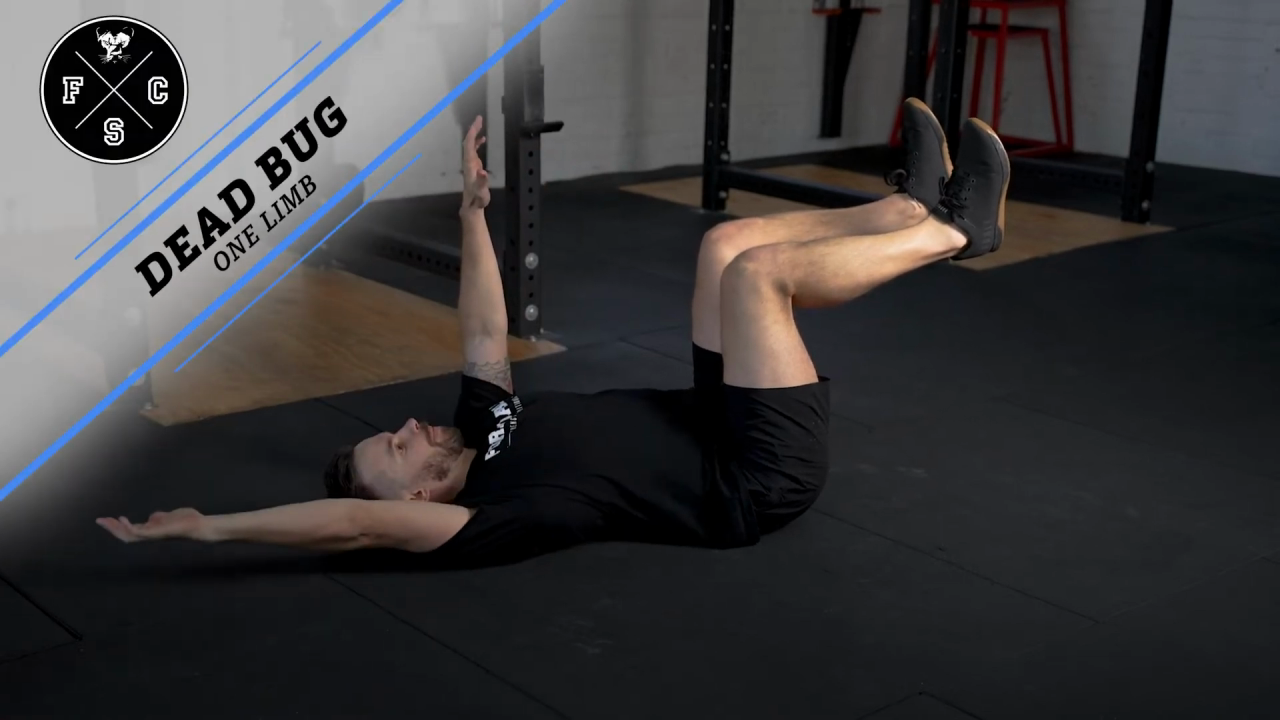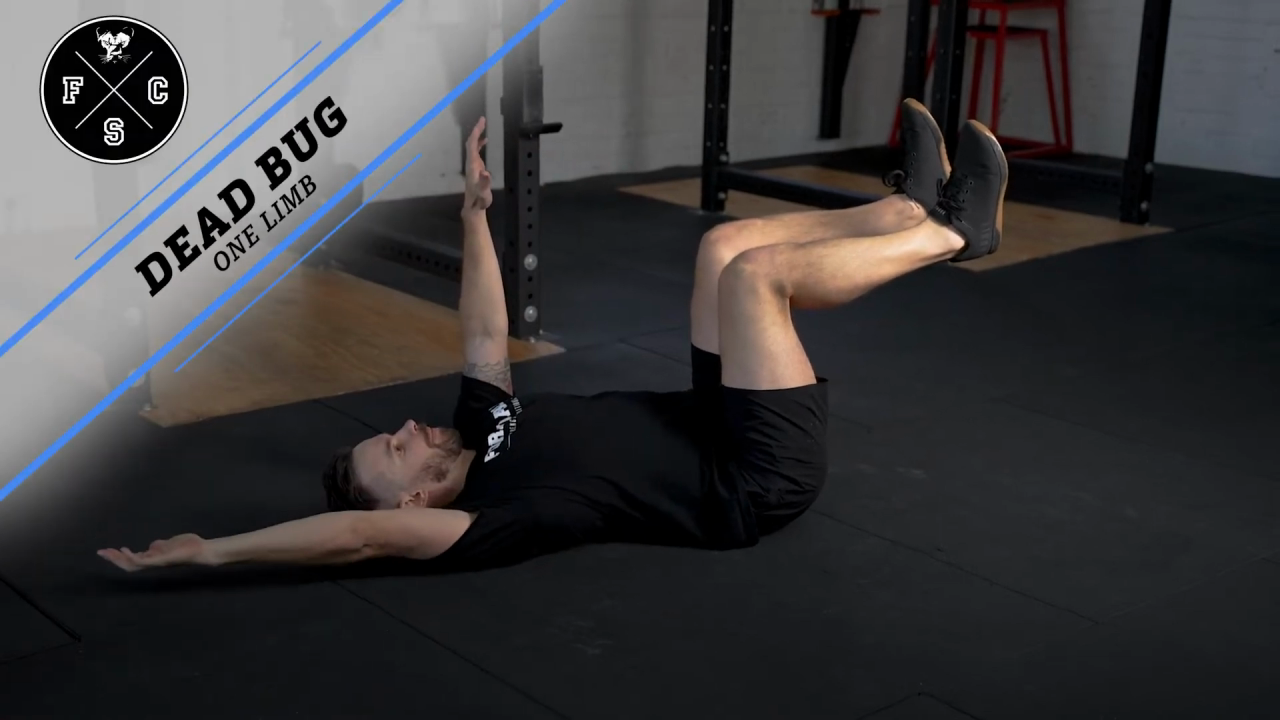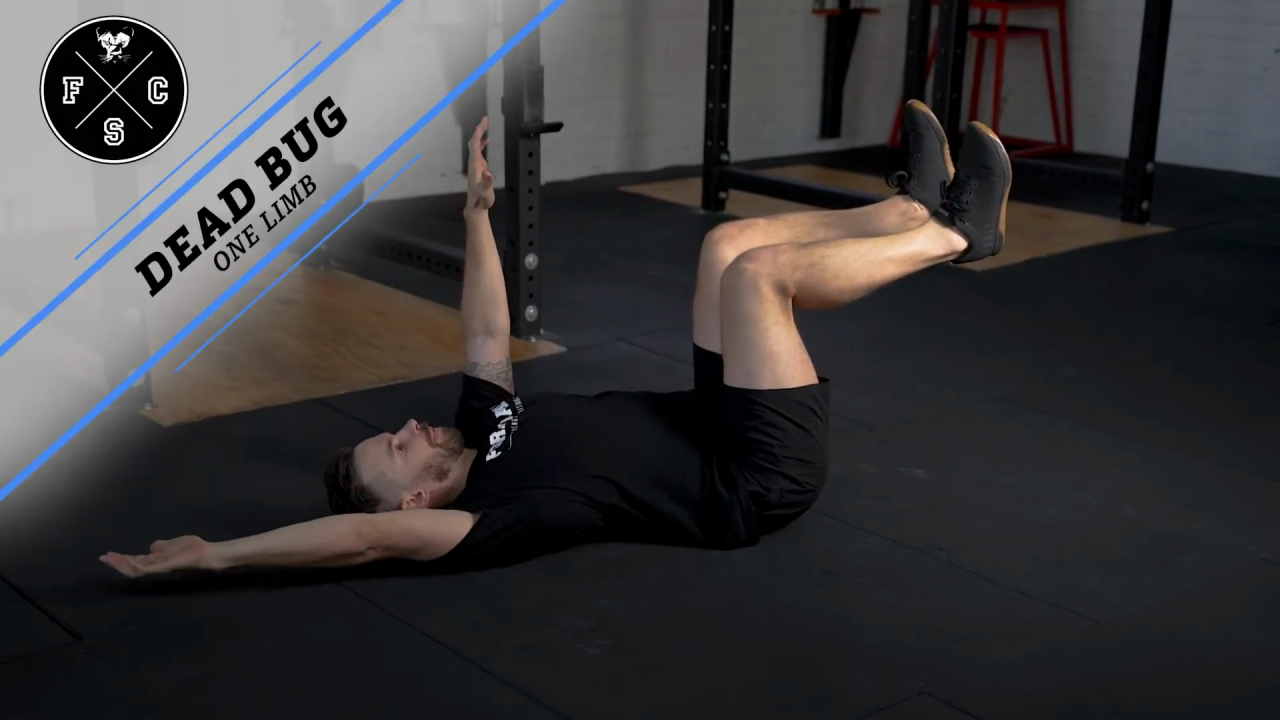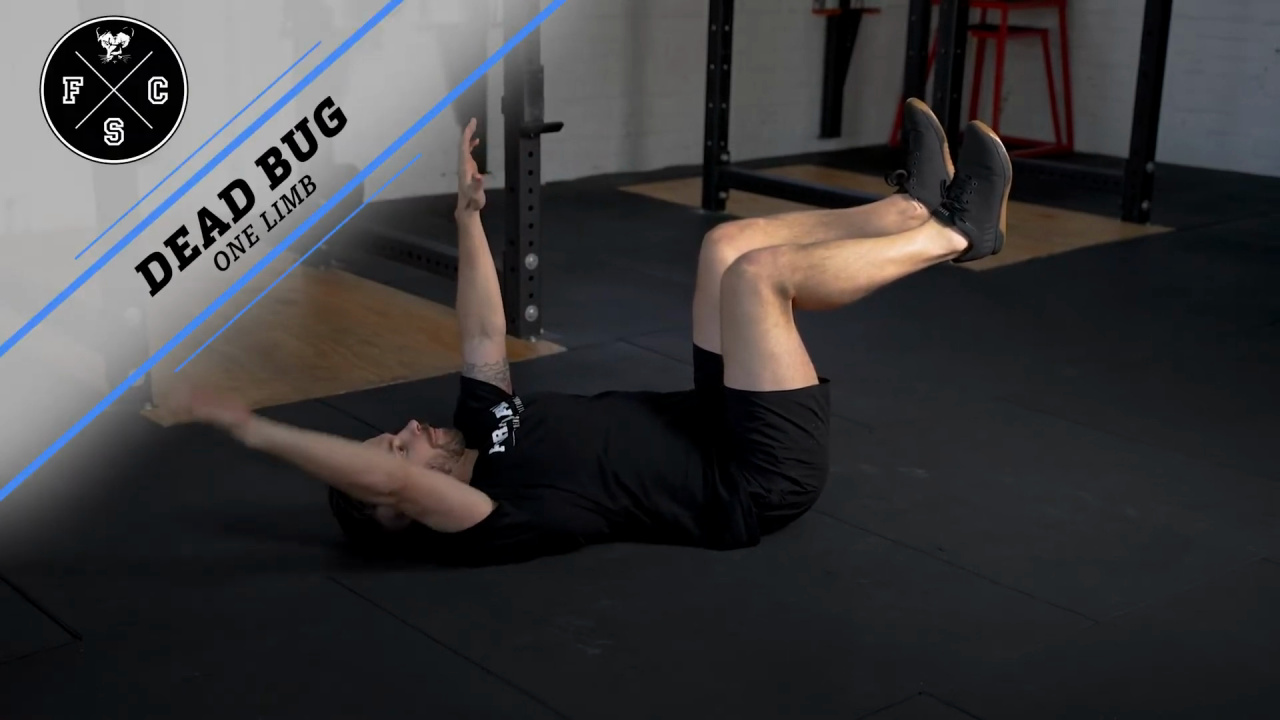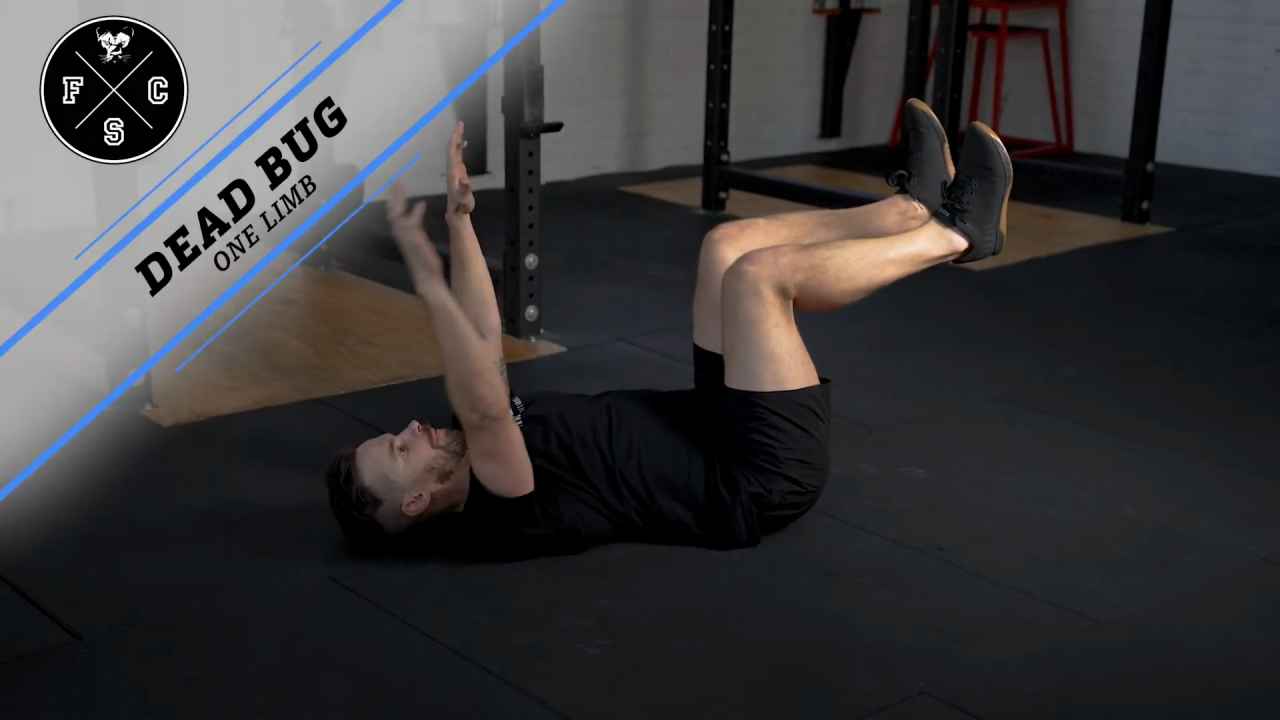
dt=0.5s
person 1, frame 1
left shoulder: (481, 430)
right shoulder: (492, 517)
left elbow: (485, 335)
right elbow: (357, 524)
left wrist: (472, 211)
right wrist: (211, 525)
left hip: (717, 428)
right hip: (760, 479)
left knee: (727, 244)
right knee: (758, 271)
left ankle: (915, 207)
right ankle: (955, 231)
person 1, frame 2
left shoulder: (483, 430)
right shoulder: (498, 516)
left elbow: (486, 336)
right elbow: (365, 536)
left wrist: (474, 211)
right wrist: (210, 549)
left hip: (710, 424)
right hip: (758, 477)
left knee: (727, 245)
right knee: (754, 271)
left ankle: (912, 210)
right ankle: (953, 233)
person 1, frame 3
left shoulder: (481, 429)
right shoulder: (498, 515)
left elbow: (488, 337)
right elbow: (369, 539)
left wrist: (476, 211)
right wrist: (212, 551)
left hip: (716, 429)
right hip: (759, 480)
left knee: (729, 244)
right knee: (757, 271)
left ankle: (915, 208)
right ankle: (954, 235)
person 1, frame 4
left shoulder: (485, 426)
right shoulder: (500, 517)
left elbow: (485, 334)
right elbow: (398, 491)
left wrist: (469, 215)
right wrist: (256, 430)
left hip: (714, 425)
right hip: (759, 479)
left knee: (730, 242)
right knee: (758, 273)
left ankle: (916, 204)
right ankle: (952, 235)
person 1, frame 5
left shoulder: (466, 445)
right shoulder: (495, 518)
right elbow: (487, 409)
left wrist: (458, 217)
right wrist: (430, 281)
left hip: (715, 428)
right hip: (759, 479)
left knee: (729, 245)
right knee: (760, 271)
left ankle: (919, 209)
right ankle: (958, 234)
